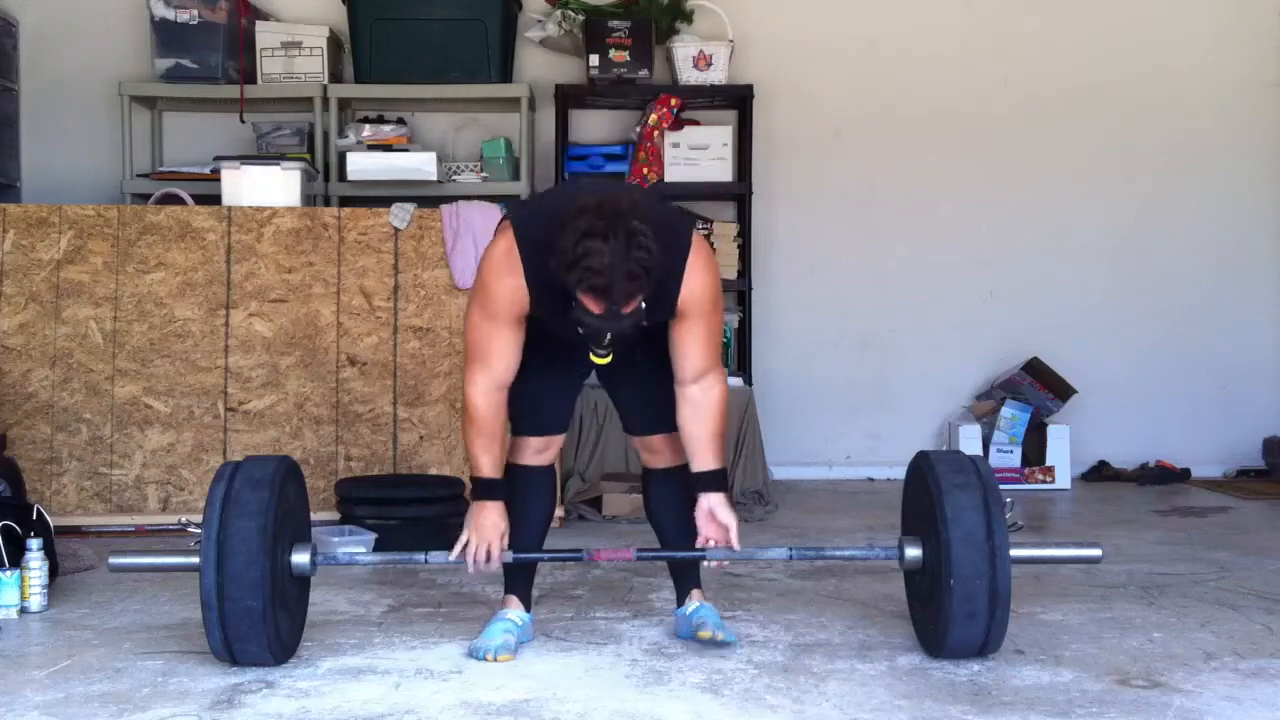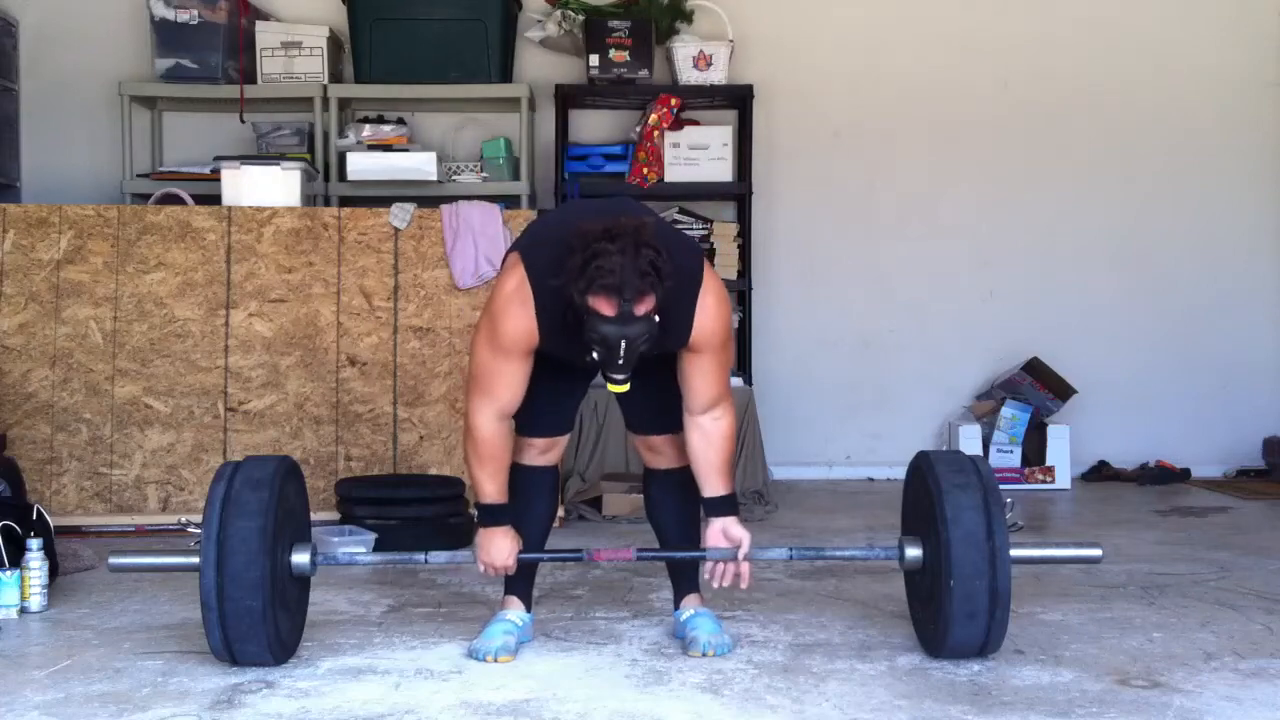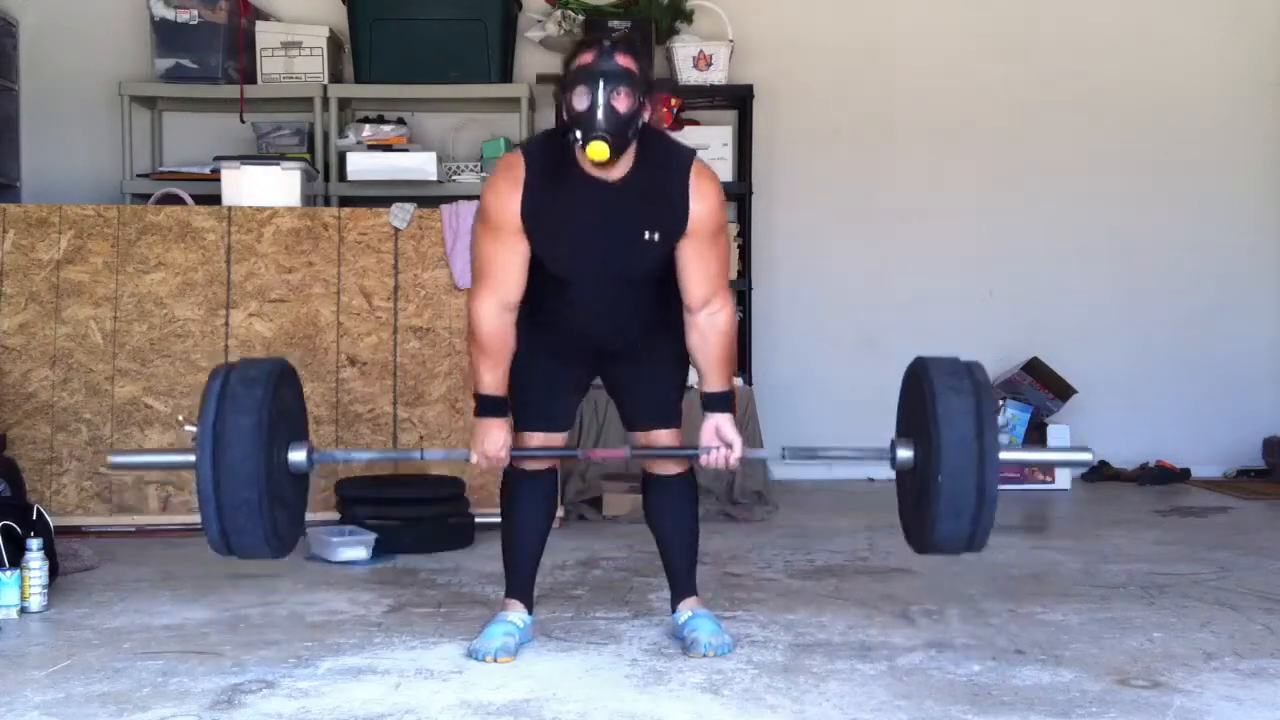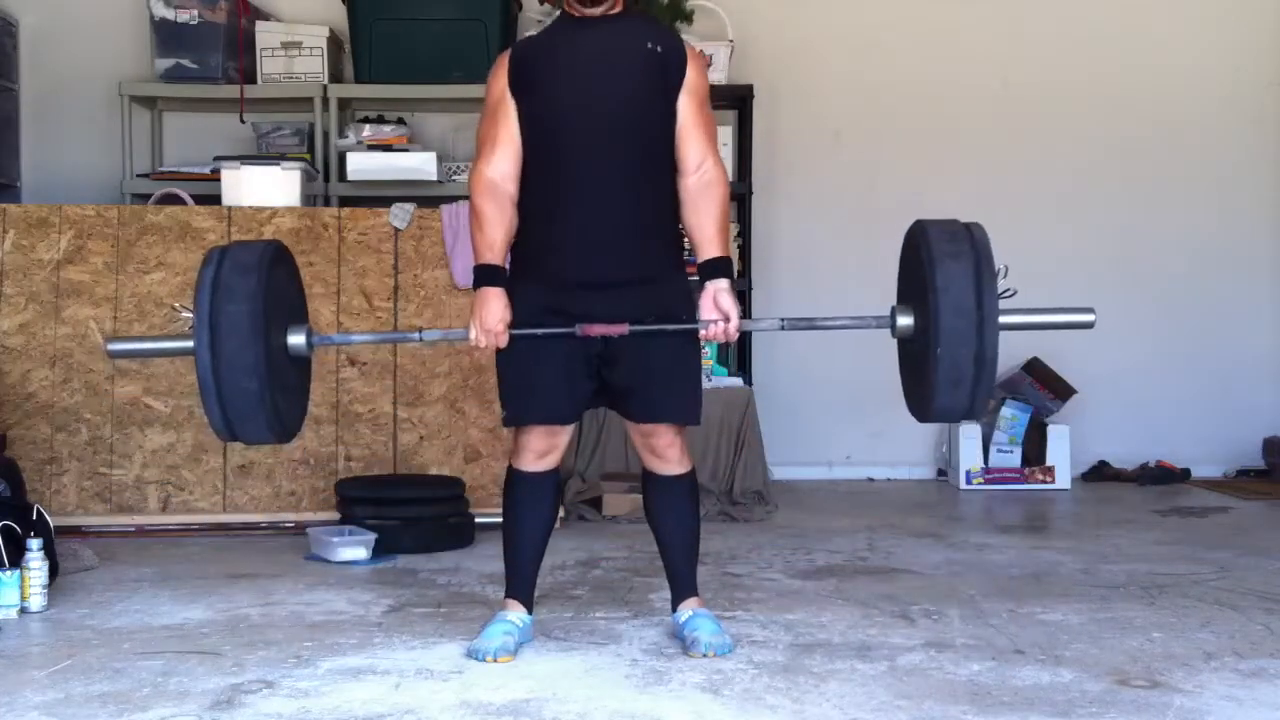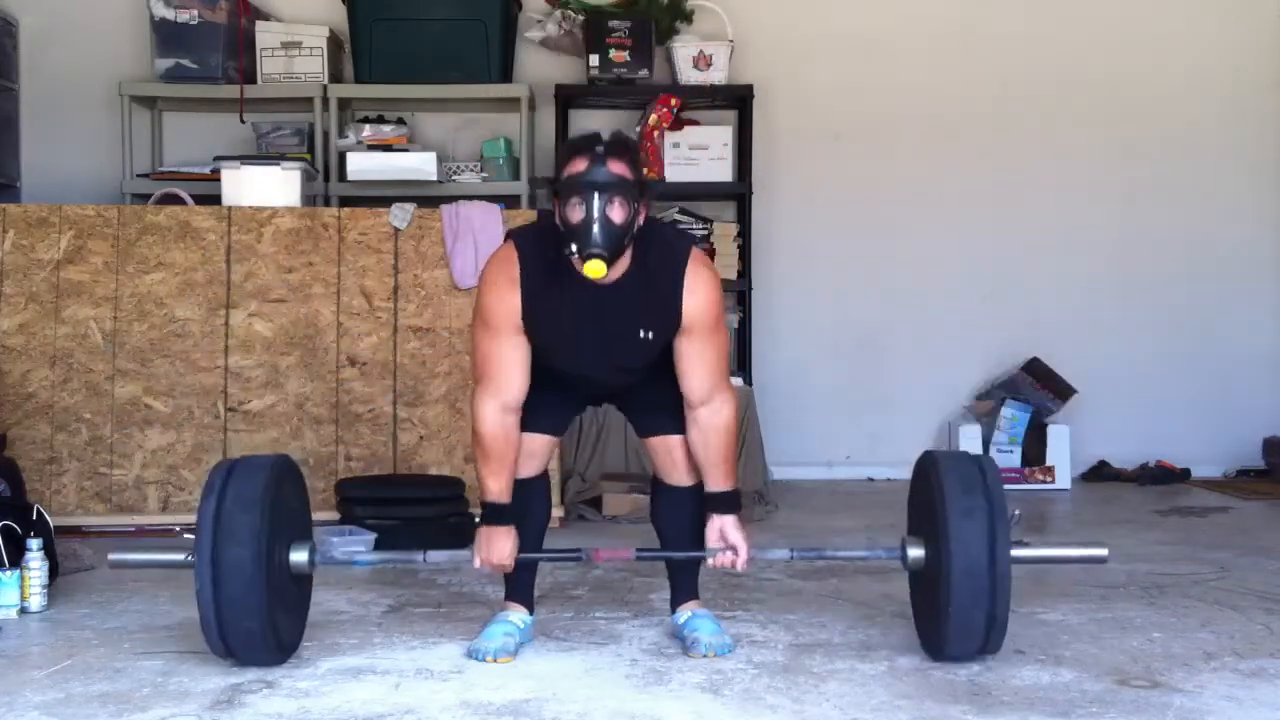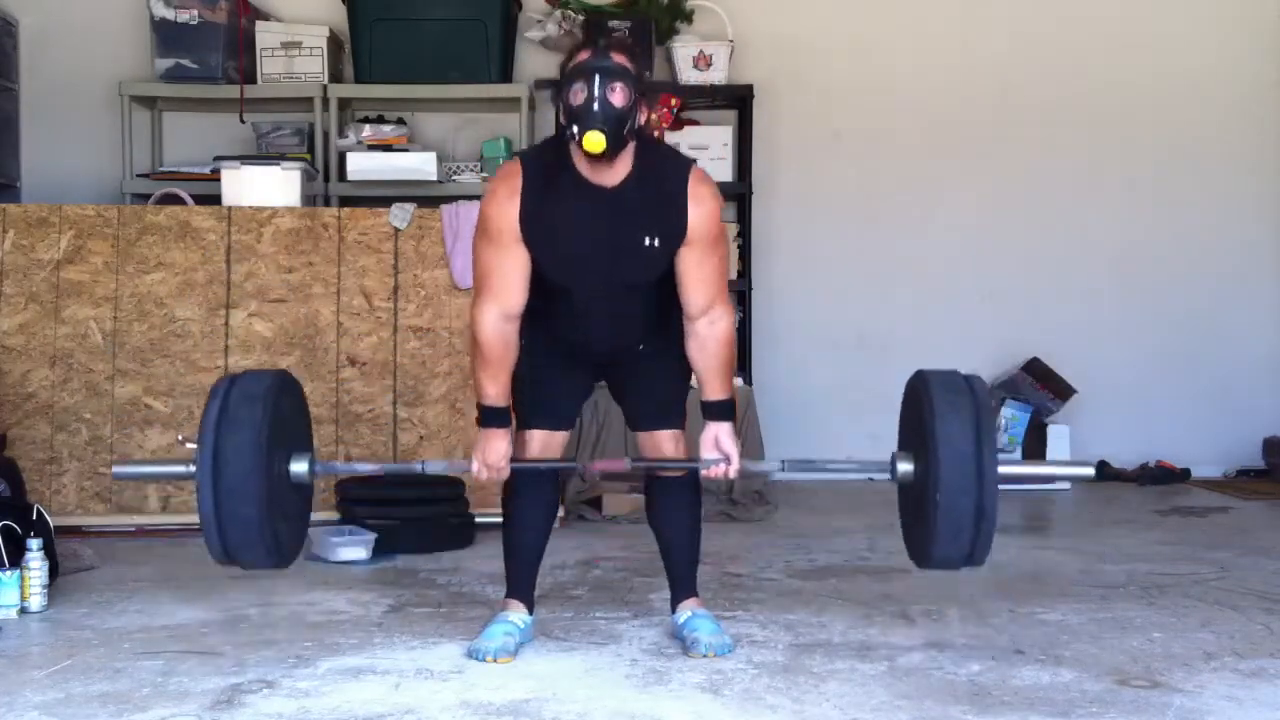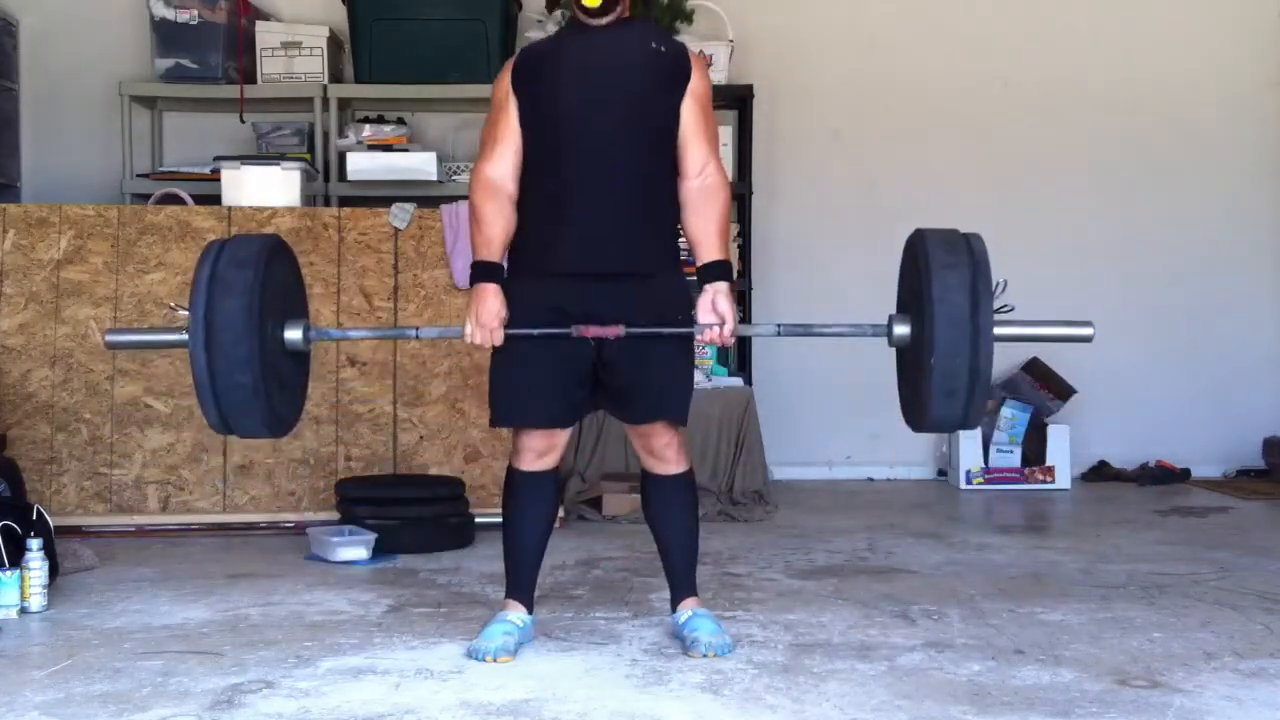
dt=0.7s
person 1, frame 1
left shoulder: (689, 261)
right shoulder: (513, 259)
left elbow: (699, 380)
right elbow: (486, 384)
left wrist: (712, 488)
right wrist: (486, 496)
right hip: (545, 336)
left knee: (662, 447)
right knee: (533, 447)
left ankle: (691, 599)
right ankle: (515, 607)
person 1, frame 2
left shoulder: (700, 294)
right shoulder: (522, 292)
left elbow: (708, 413)
right elbow: (488, 415)
left wrist: (721, 511)
right wrist: (493, 520)
left knee: (667, 448)
right knee: (536, 445)
left ankle: (689, 602)
right ankle: (515, 606)
person 1, frame 3
left shoulder: (690, 183)
right shoulder: (518, 180)
left elbow: (708, 305)
right elbow: (495, 304)
left wrist: (718, 408)
right wrist: (490, 411)
left hip: (647, 333)
right hip: (549, 330)
left knee: (664, 450)
right knee: (532, 449)
left ankle: (688, 604)
right ankle: (516, 607)
person 1, frame 4
right shoulder: (520, 61)
left elbow: (699, 168)
right elbow: (496, 177)
left wrist: (716, 274)
right wrist: (489, 282)
left hip: (652, 292)
right hip: (544, 294)
left knee: (664, 445)
right knee: (536, 447)
left ankle: (688, 604)
right ankle: (516, 607)
person 1, frame 5
left shoulder: (687, 272)
right shoulder: (513, 269)
left elbow: (708, 400)
right elbow: (499, 402)
left wrist: (723, 507)
right wrist: (496, 517)
left hip: (649, 370)
right hip: (552, 371)
left knee: (678, 459)
right knee: (524, 457)
left ankle: (688, 606)
right ankle: (517, 609)
person 1, frame 6
left shoulder: (686, 189)
right shoulder: (518, 187)
left elbow: (707, 313)
right elbow: (498, 313)
left wrist: (719, 418)
right wrist: (492, 424)
left hip: (649, 334)
right hip: (553, 335)
left knee: (668, 447)
right knee: (535, 448)
left ankle: (687, 605)
right ankle: (517, 607)
person 1, frame 7
left shoulder: (674, 59)
right shoulder: (528, 65)
left elbow: (701, 174)
right elbow: (497, 177)
left wrist: (716, 278)
right wrist: (487, 279)
left hip: (649, 289)
right hip: (542, 290)
left knee: (662, 445)
right knee: (535, 448)
left ankle: (688, 604)
right ankle: (517, 607)
